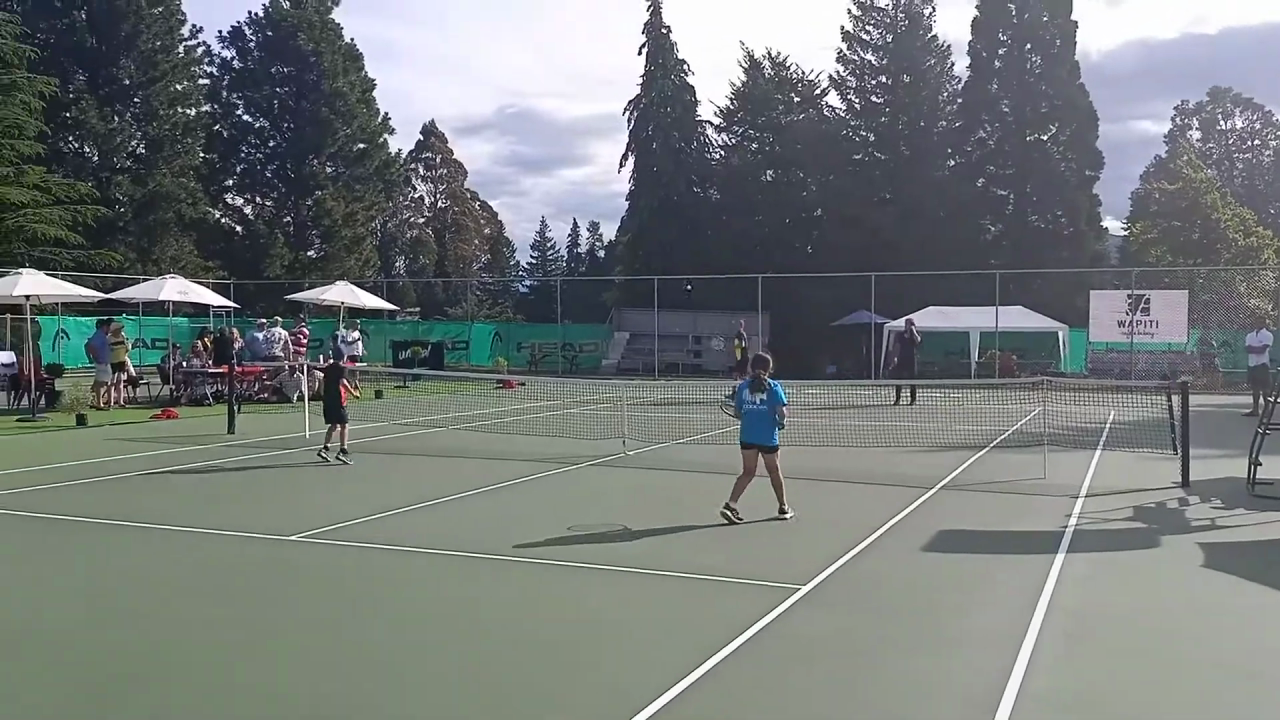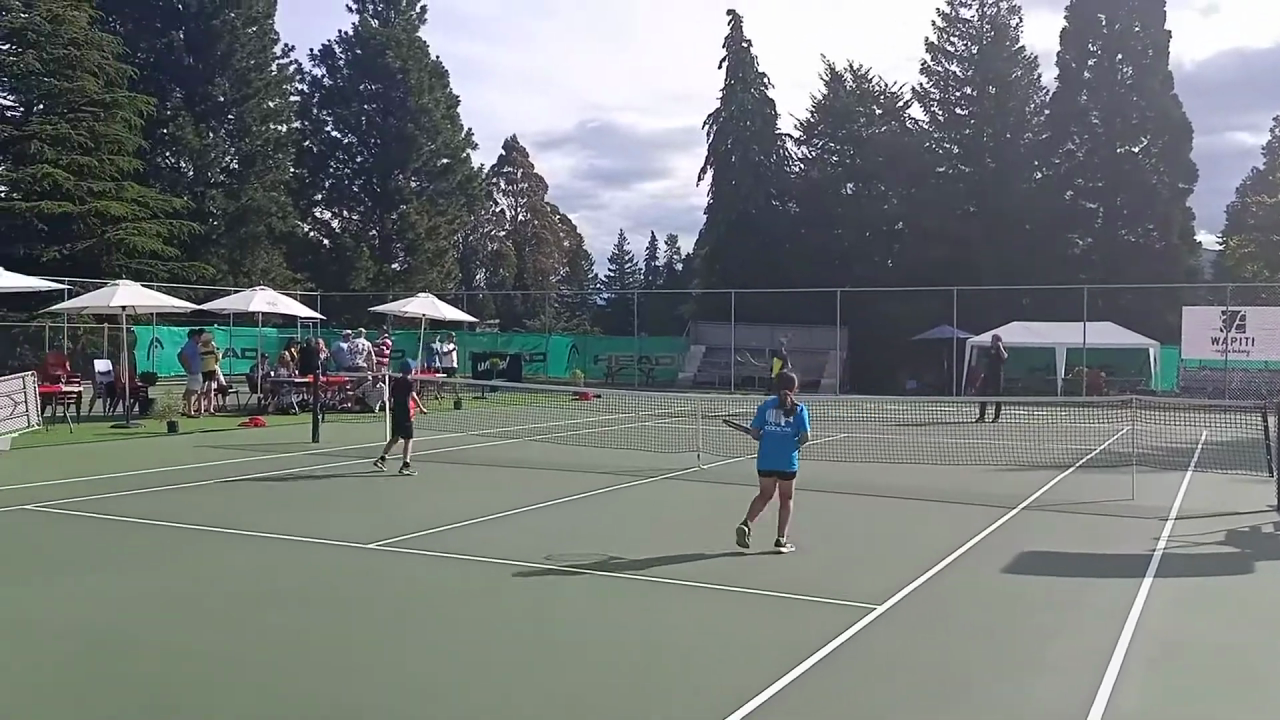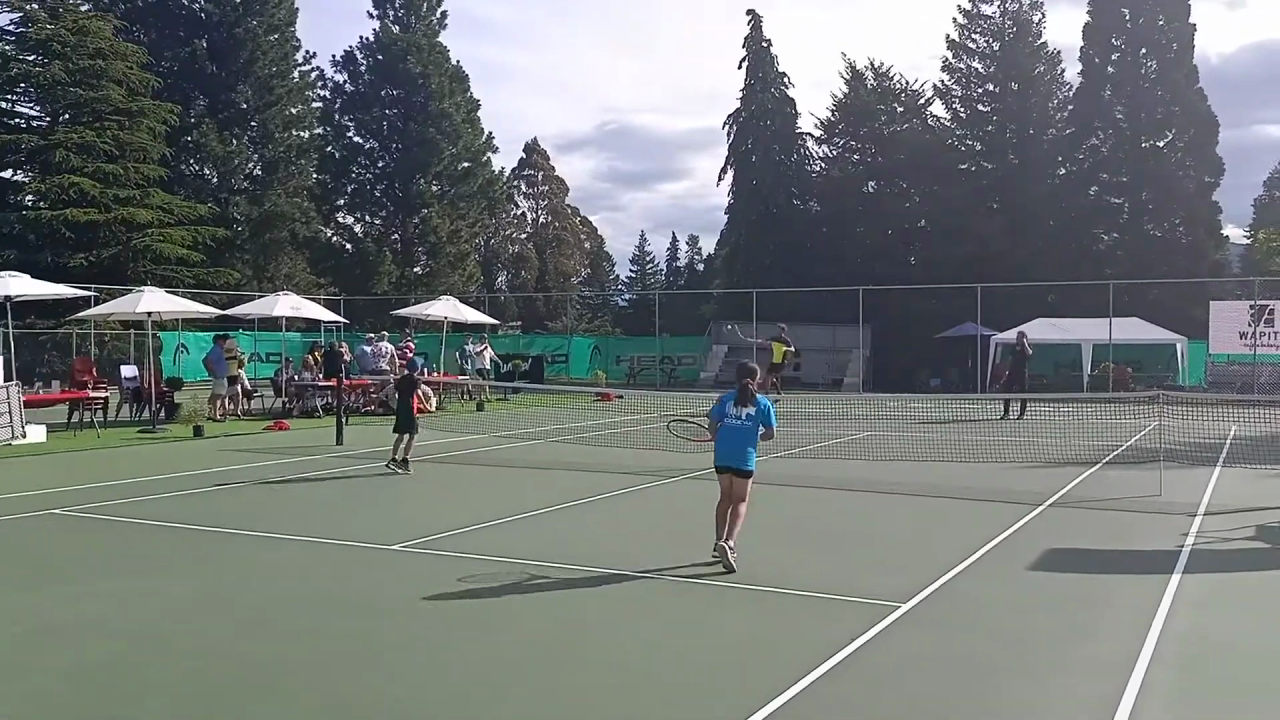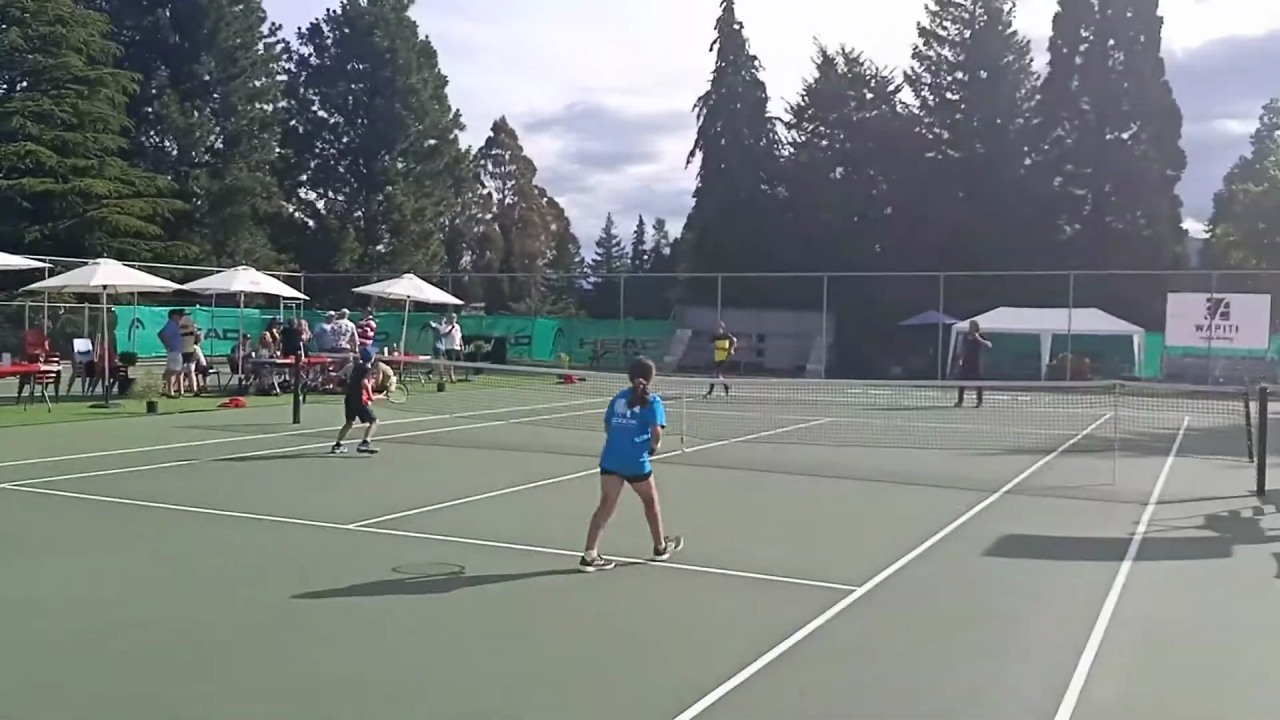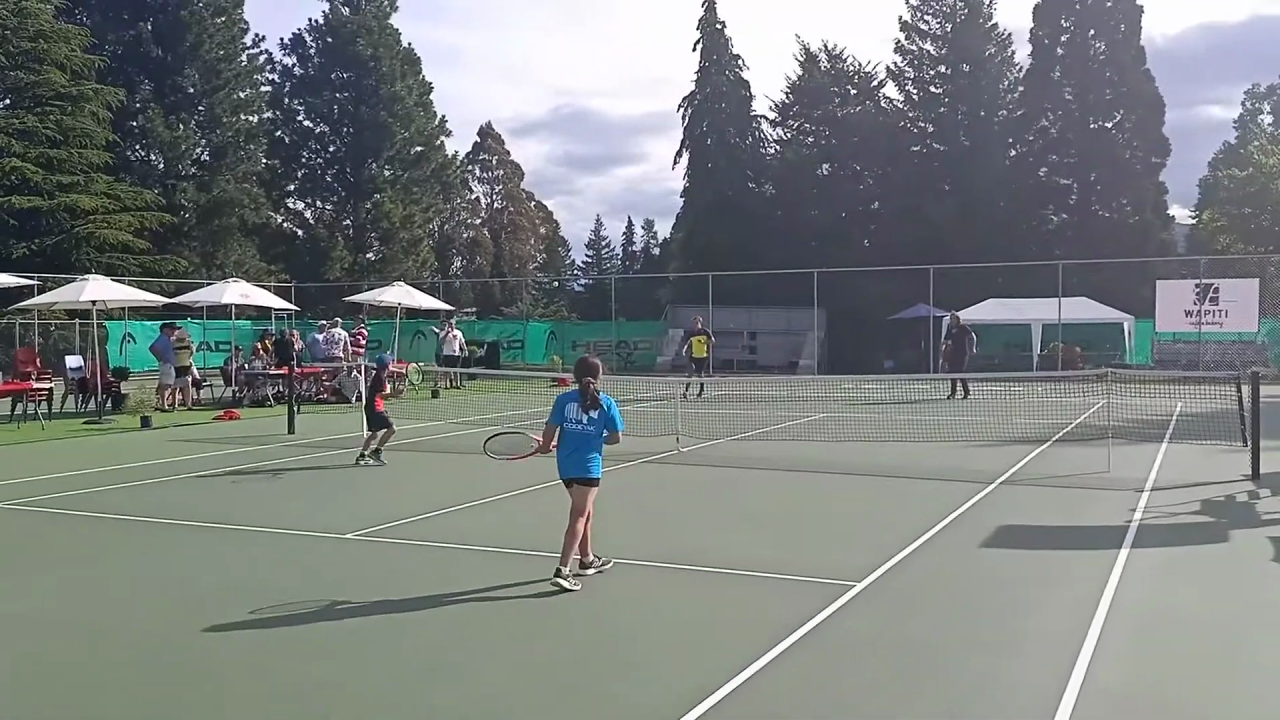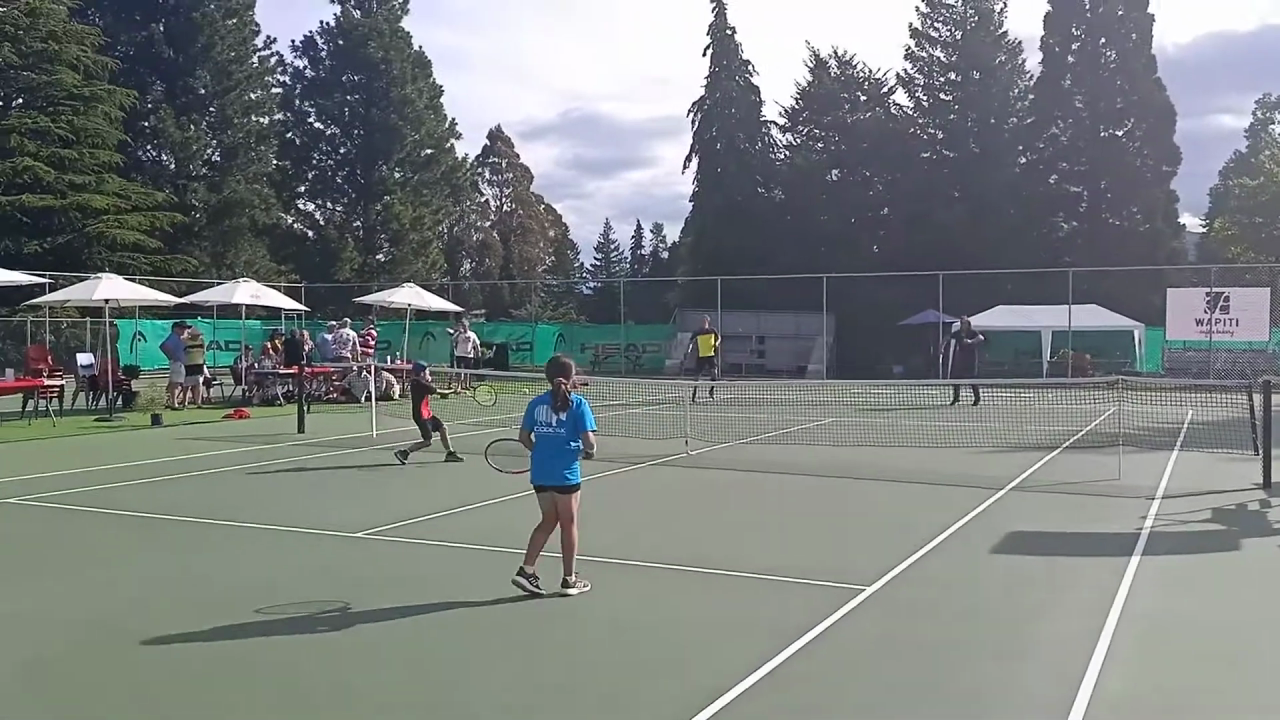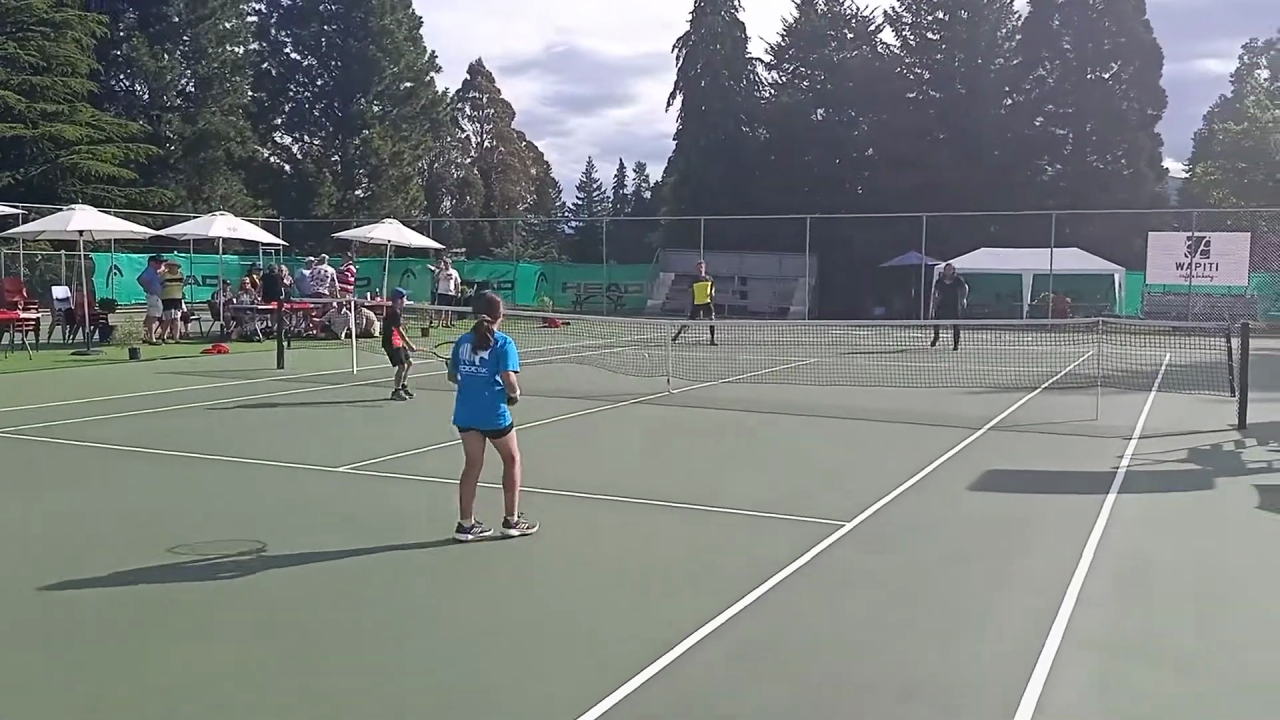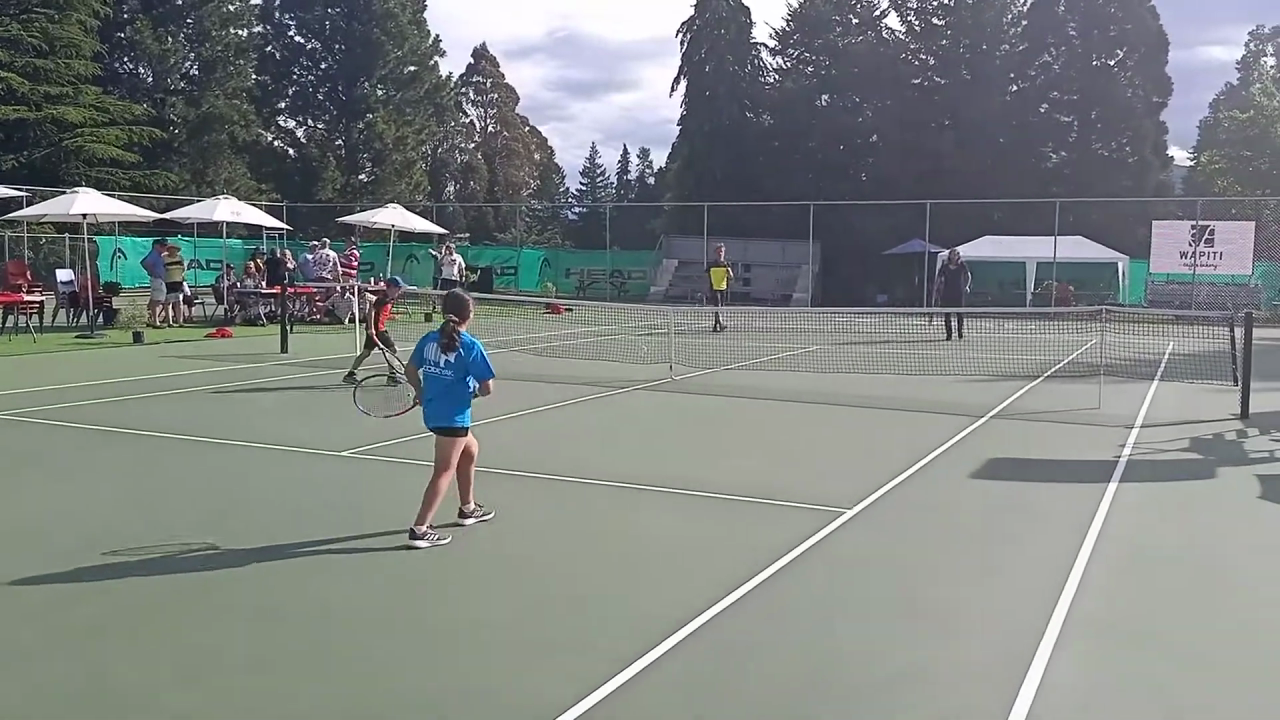
dt=0.4s
person 1, frame 1
left shoulder: (743, 386)
right shoulder: (774, 387)
left elbow: (738, 413)
right elbow: (781, 412)
right wrist: (780, 422)
left hip: (747, 435)
right hip: (767, 436)
left knee: (748, 472)
right knee: (774, 470)
left ankle: (731, 505)
right ankle: (783, 508)
person 1, frame 2
left shoulder: (765, 406)
right shoulder: (798, 409)
left elbow: (755, 433)
right elbow: (805, 437)
right wrist: (795, 443)
left hip: (765, 460)
right hip: (786, 461)
left knee: (764, 495)
right knee: (786, 499)
left ankle: (745, 524)
right ankle: (781, 540)
person 1, frame 3
left shoulder: (725, 399)
right shoulder: (762, 403)
left elbow: (712, 424)
right elbow: (770, 433)
left hip: (722, 456)
right hip: (744, 457)
left knee: (725, 499)
right knee: (740, 502)
left ankle: (720, 542)
right ankle: (728, 543)
person 1, frame 4
left shoulder: (618, 397)
right shoulder: (652, 401)
left elbow: (607, 426)
right elbow: (656, 433)
right wrist: (654, 445)
left hip: (610, 458)
right hip: (635, 461)
left knee: (606, 505)
right knee: (650, 501)
left ankle: (589, 555)
right ankle: (660, 546)
person 1, frame 5
left shoulder: (564, 399)
right shoulder: (606, 402)
left elbow: (550, 429)
right elbow: (615, 437)
left wrist: (545, 445)
left hip: (566, 465)
right hip: (588, 466)
left knee: (582, 512)
right knee: (580, 516)
left ankle: (587, 559)
right ankle: (562, 570)
person 1, frame 6
left shoulder: (536, 403)
right shoulder: (578, 404)
left elbow: (524, 437)
right elbow: (588, 440)
right wrist: (589, 451)
left hip: (540, 472)
right hip: (565, 472)
left knee: (548, 521)
right knee: (568, 524)
left ankle: (527, 570)
right ankle: (569, 580)
person 1, frame 7
left shoulder: (463, 341)
right shoulder: (504, 343)
left elbow: (452, 375)
right elbow: (508, 379)
right wrist: (515, 393)
left hip: (465, 413)
right hip: (494, 413)
left knee: (472, 465)
right knee: (512, 461)
left ankle: (466, 523)
right ankle: (512, 520)
person 1, frame 8
left shoulder: (429, 339)
right shoulder: (472, 347)
left elbow: (410, 370)
right elbow: (487, 389)
left wrist: (421, 391)
right wrist: (476, 390)
left hip: (433, 410)
right hip: (454, 415)
left knee: (470, 450)
right knee: (444, 470)
left ankle: (468, 508)
right ankle: (419, 529)
